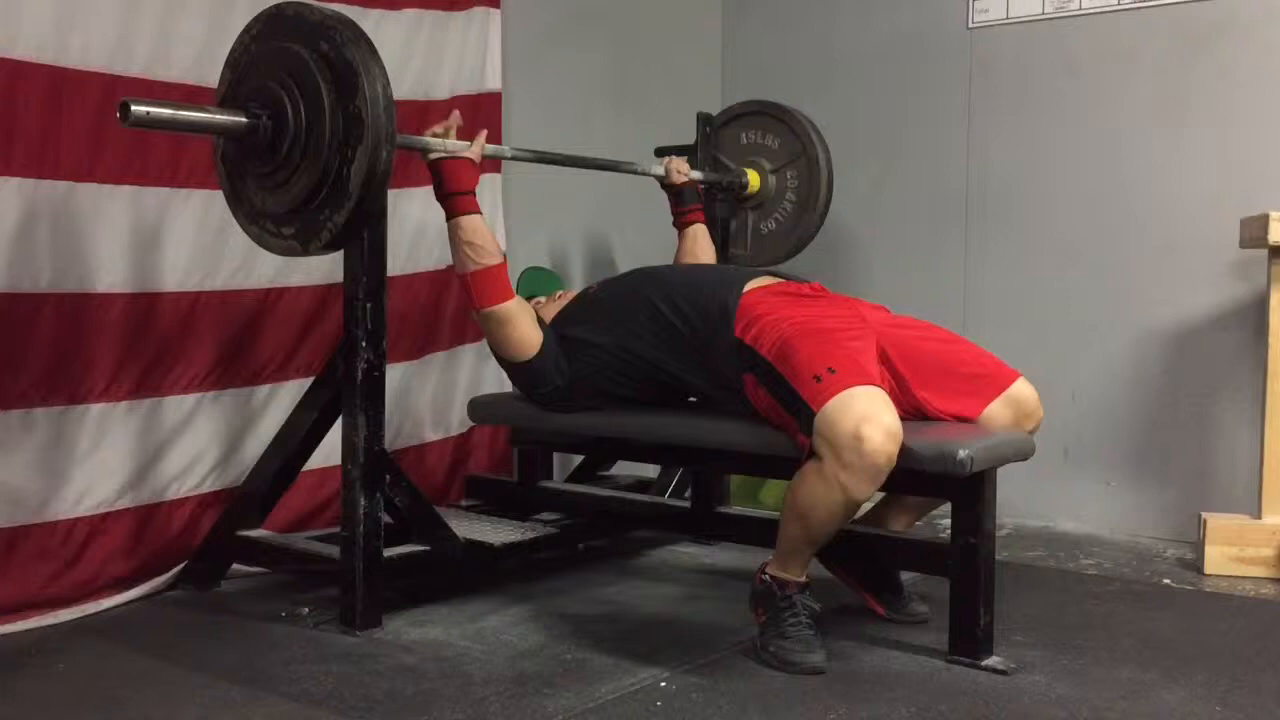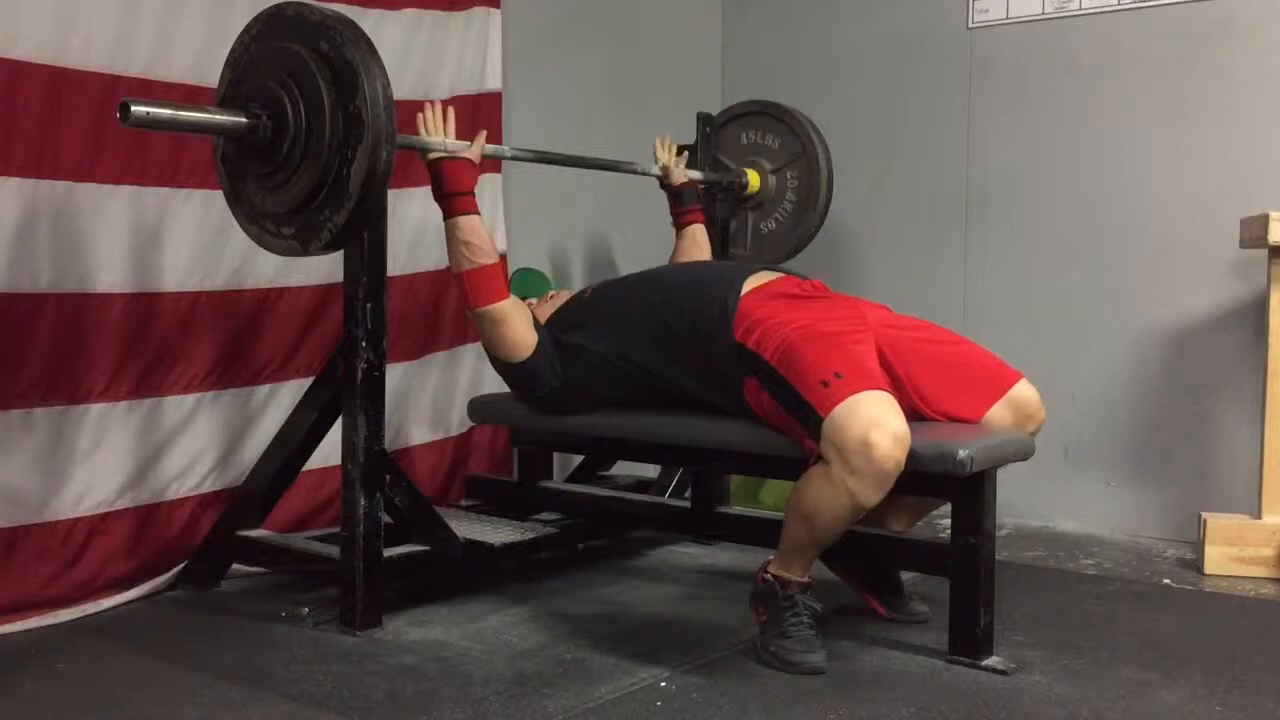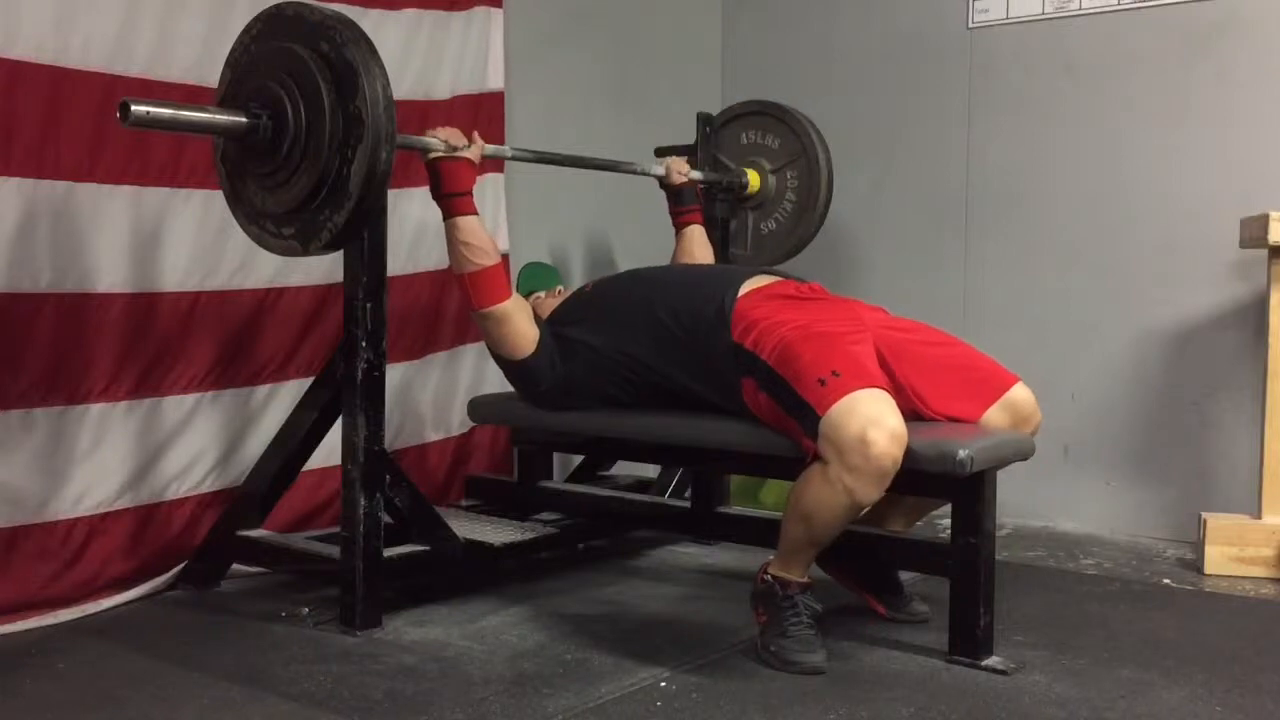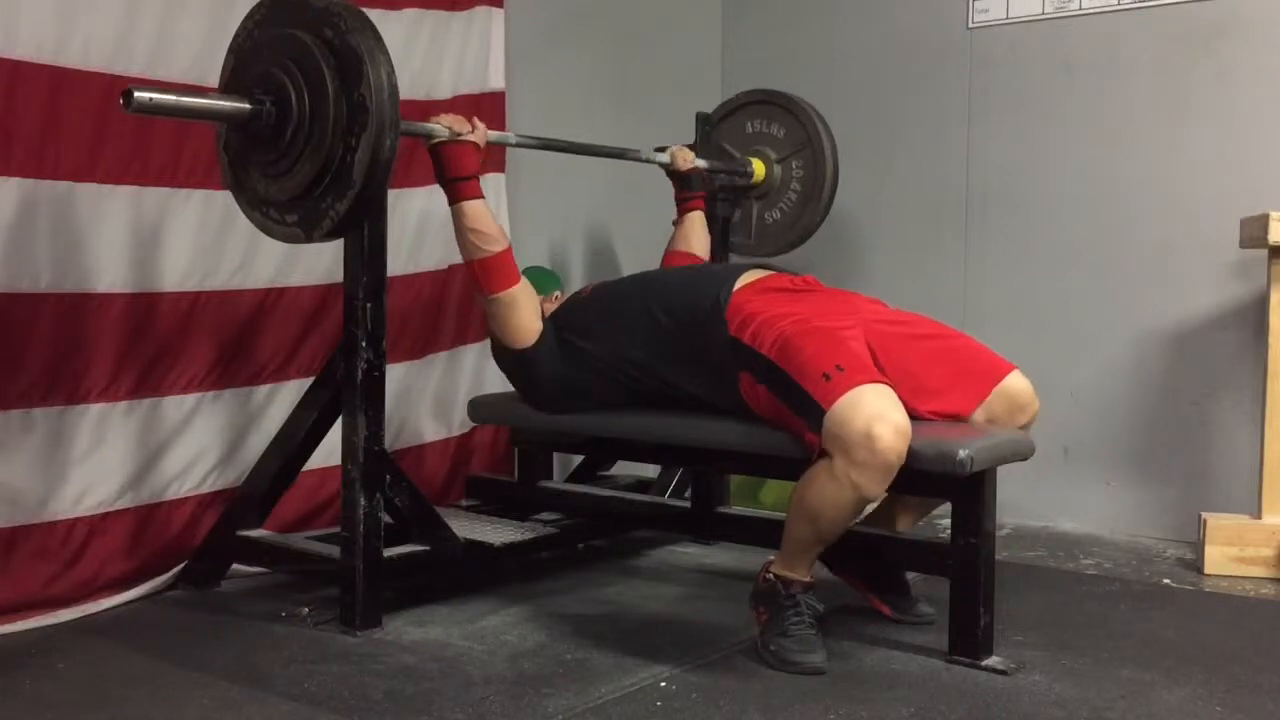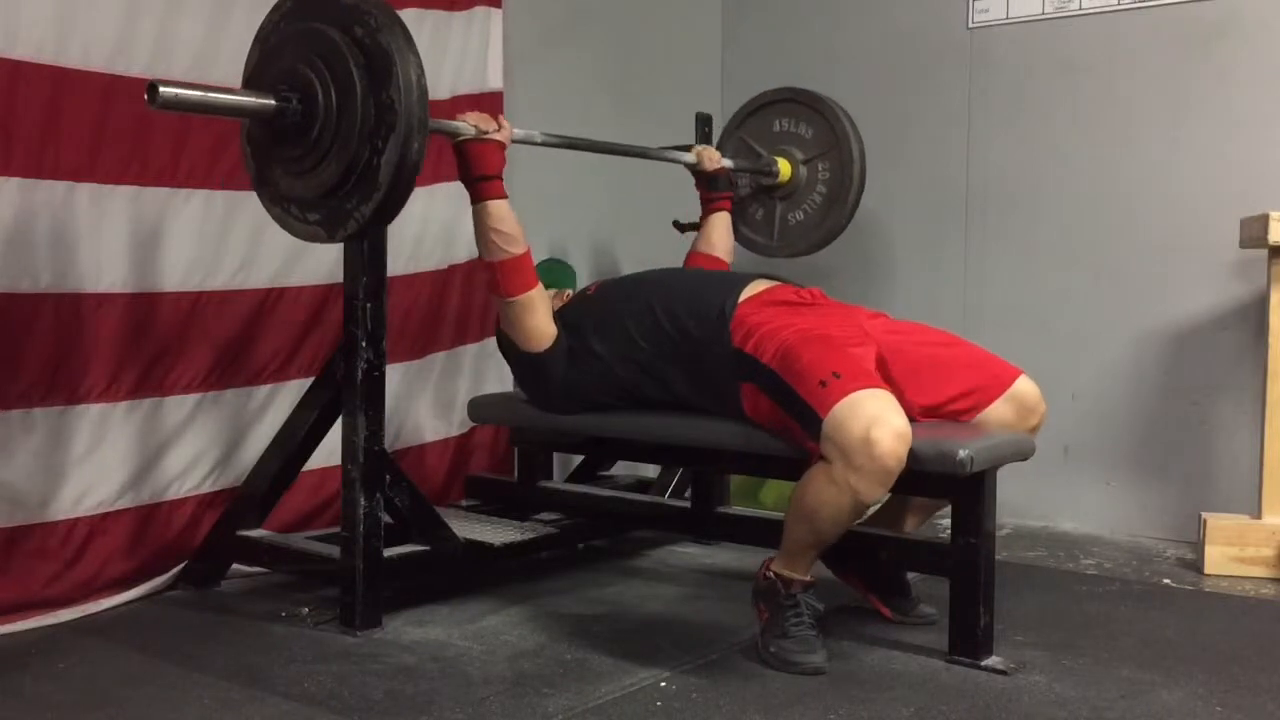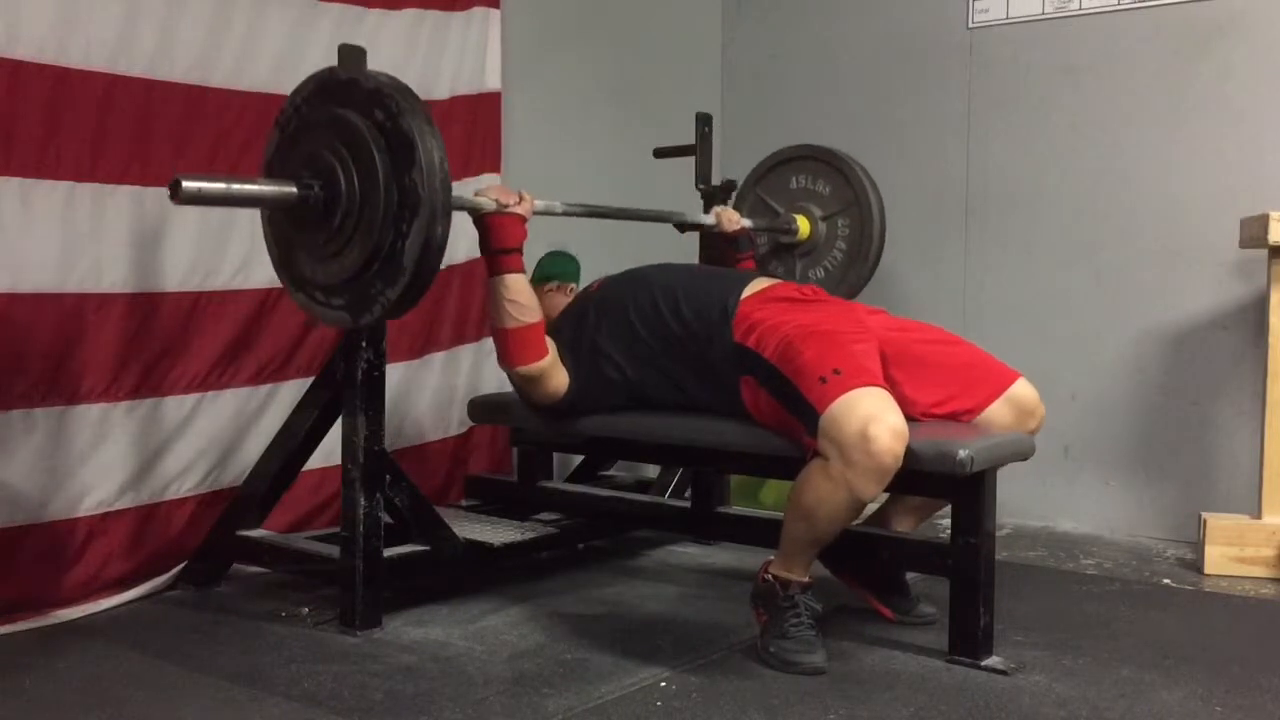
dt=0.5s
person 1, frame 1
left shoulder: (612, 321)
right shoulder: (558, 364)
left elbow: (696, 287)
right elbow: (490, 292)
left wrist: (684, 196)
right wrist: (456, 182)
left knee: (1015, 411)
right knee: (868, 441)
left ankle: (863, 545)
right ankle: (781, 585)
person 1, frame 2
left shoulder: (608, 322)
right shoulder: (553, 369)
left elbow: (692, 288)
right elbow: (484, 289)
left wrist: (682, 194)
right wrist: (454, 182)
left knee: (1017, 412)
right knee: (874, 446)
right ankle: (784, 585)
person 1, frame 3
left shoulder: (611, 317)
right shoulder: (555, 363)
left elbow: (695, 285)
right elbow: (490, 296)
left wrist: (684, 199)
right wrist: (454, 187)
left knee: (1014, 415)
right knee: (873, 444)
left ankle: (863, 547)
right ankle: (783, 586)
person 1, frame 4
left shoulder: (612, 324)
right shoulder: (554, 370)
left elbow: (689, 272)
right elbow: (497, 280)
left wrist: (690, 189)
right wrist: (459, 174)
left knee: (1012, 405)
right knee: (878, 437)
left ankle: (870, 550)
right ankle: (785, 586)
person 1, frame 5
left shoulder: (625, 319)
right shoulder: (559, 366)
left elbow: (711, 271)
right elbow: (511, 280)
left wrist: (716, 189)
right wrist: (483, 174)
left knee: (1019, 409)
right knee: (878, 443)
left ankle: (871, 553)
right ankle: (785, 584)
person 1, frame 6
left shoulder: (616, 320)
right shoulder: (564, 359)
right elbow: (525, 363)
left wrist: (739, 245)
right wrist: (503, 247)
left knee: (1017, 411)
right knee: (873, 439)
left ankle: (871, 552)
right ankle: (784, 586)
